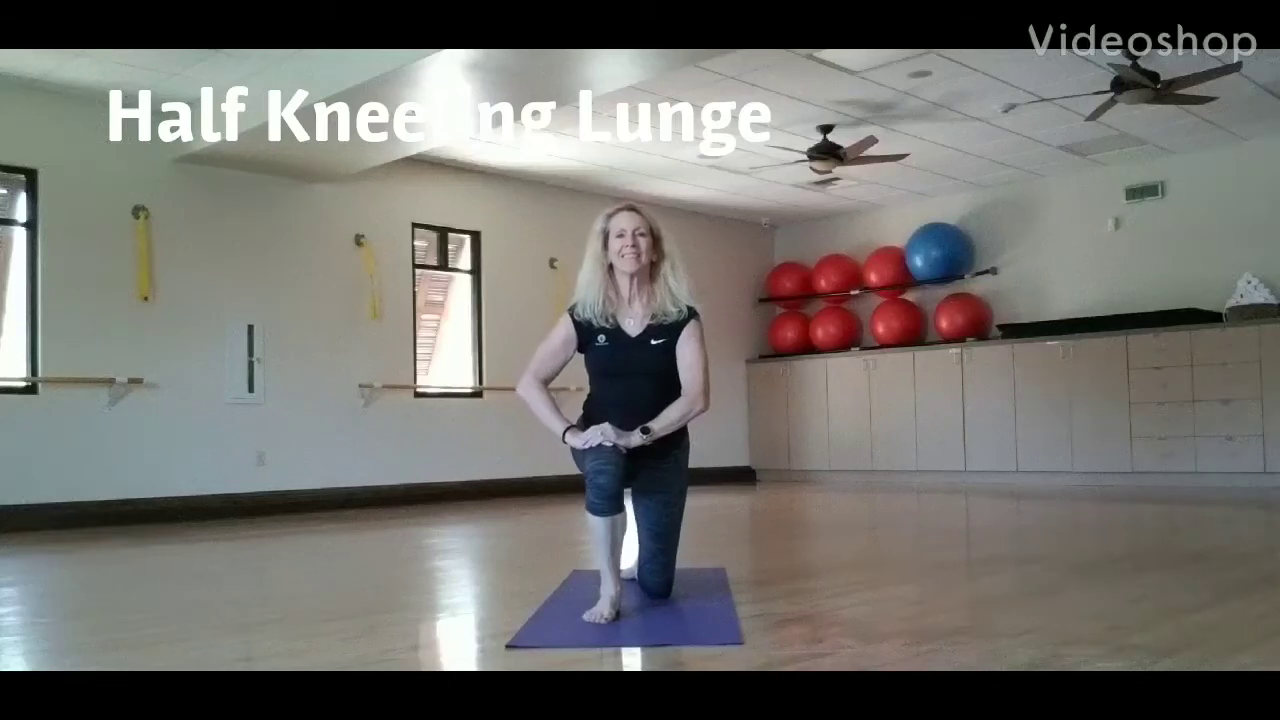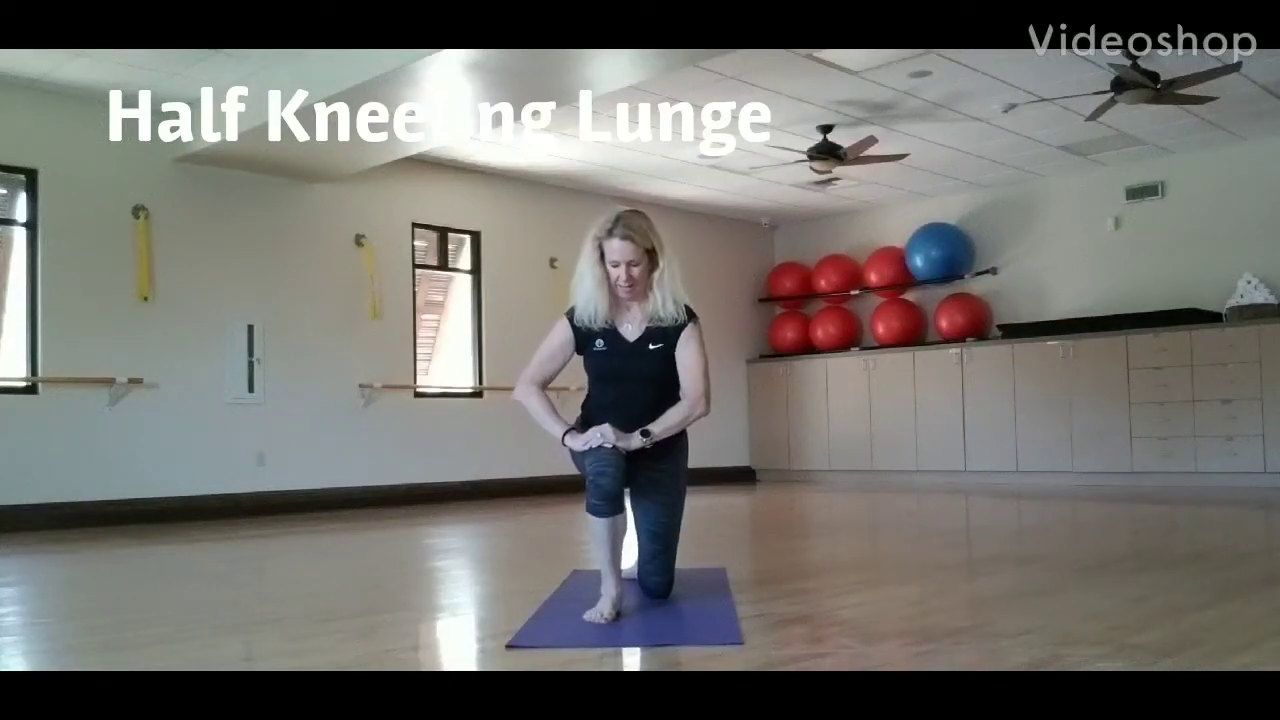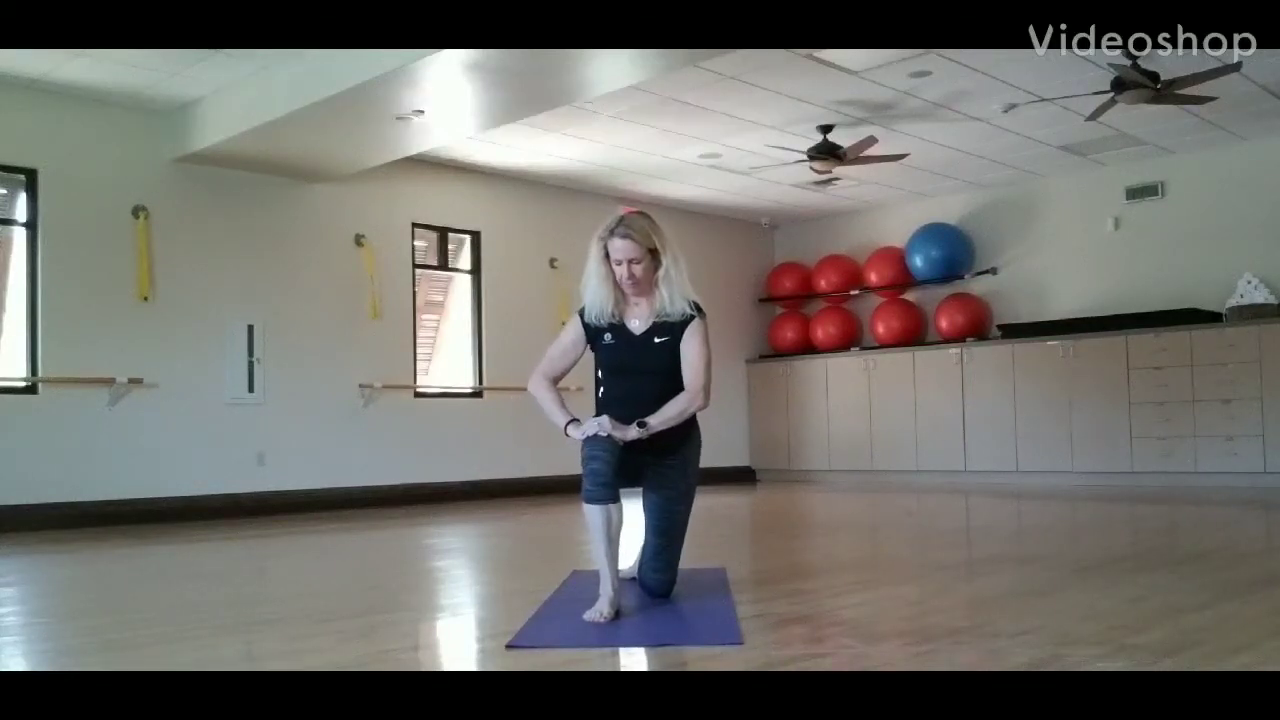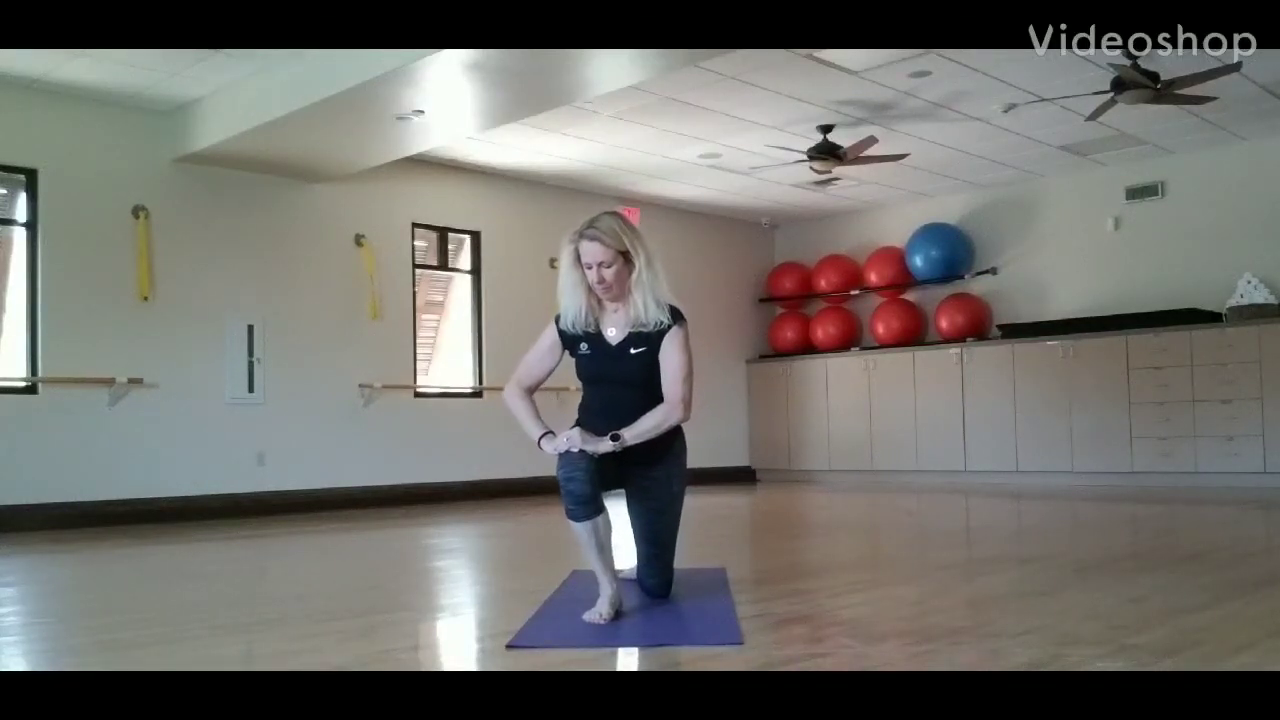
dt=1s
person 1, frame 1
left shoulder: (681, 317)
right shoulder: (584, 316)
left elbow: (697, 398)
right elbow: (529, 383)
left wrist: (637, 435)
right wrist: (569, 432)
left hip: (663, 448)
right hip: (602, 442)
left knee: (657, 586)
right knee: (604, 471)
left ankle: (639, 566)
right ankle: (609, 588)
person 1, frame 2
left shoulder: (679, 320)
right shoulder: (583, 318)
left elbow: (697, 401)
right elbow: (527, 386)
left wrist: (638, 437)
right wrist: (569, 434)
left hip: (661, 448)
right hip: (600, 442)
left knee: (657, 586)
right knee: (605, 471)
left ankle: (641, 564)
right ankle: (610, 588)
person 1, frame 3
left shoulder: (685, 315)
right shoulder: (594, 315)
left elbow: (697, 394)
right elbow: (539, 380)
left wrist: (636, 428)
right wrist: (572, 426)
left hip: (672, 446)
right hip: (613, 441)
left knee: (658, 584)
right knee: (598, 456)
left ankle: (642, 563)
right ankle: (608, 589)
person 1, frame 4
left shoulder: (666, 322)
right shoulder: (570, 322)
left elbow: (677, 407)
right elbow: (516, 389)
left wrist: (611, 441)
right wrist: (546, 438)
left hip: (655, 453)
right hip: (592, 446)
left knee: (656, 586)
right knee: (573, 476)
left ankle: (640, 567)
right ankle: (608, 589)
